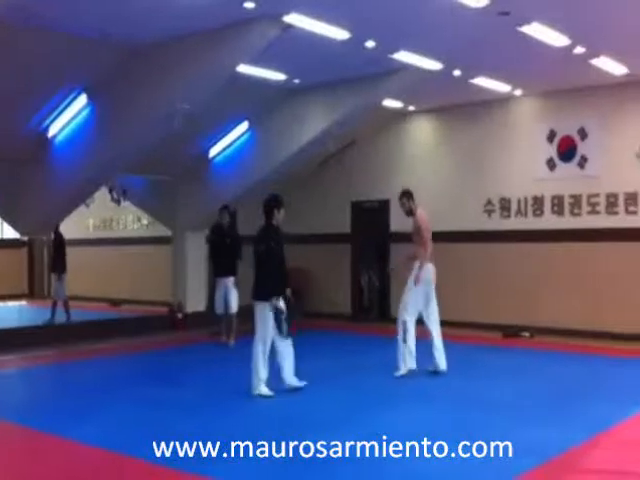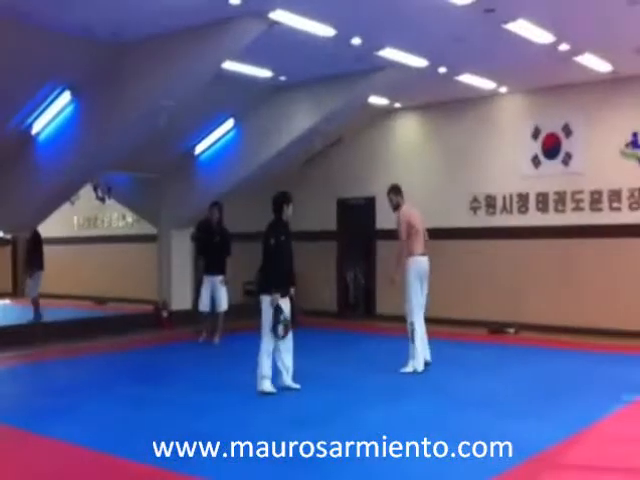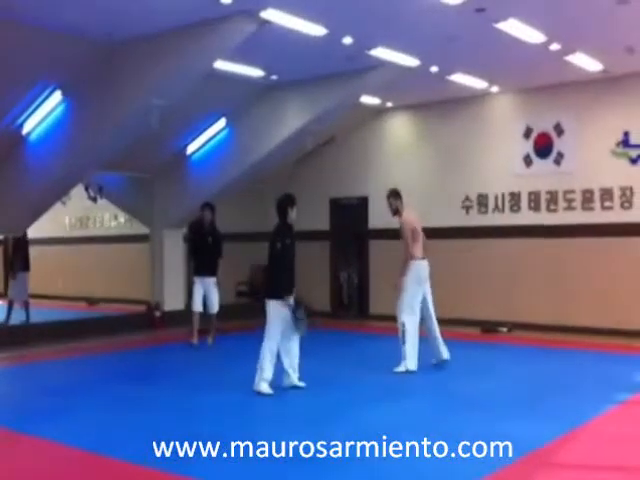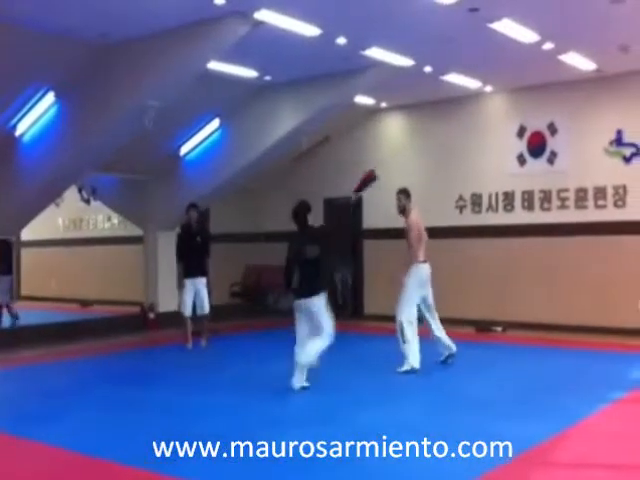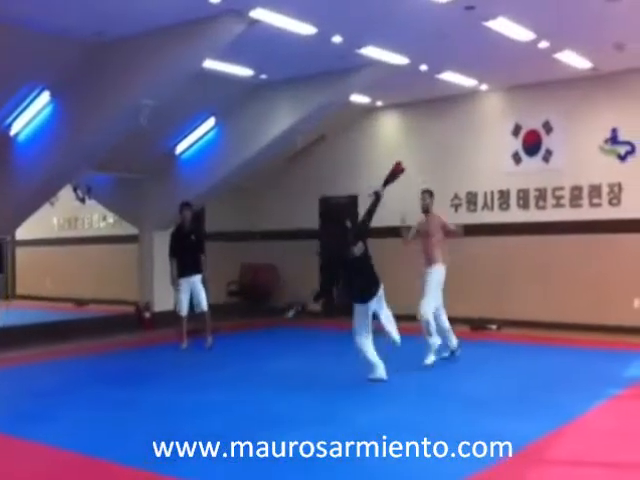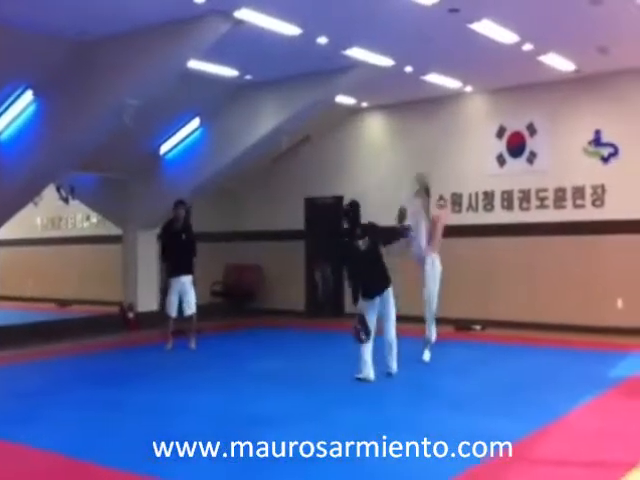
dt=0.4s
person 1, frame 1
left shoulder: (276, 234)
right shoulder: (263, 236)
right elbow: (261, 270)
left wrist: (285, 288)
right wrist: (270, 297)
left hip: (277, 295)
right hip: (266, 297)
left knee: (284, 337)
right knee: (264, 340)
left ankle: (288, 378)
right ankle: (259, 384)
person 1, frame 2
left shoulder: (284, 230)
right shoulder: (273, 231)
right elbow: (268, 264)
left wrist: (291, 285)
right wrist: (273, 292)
left hip: (282, 291)
right hip: (271, 292)
left knee: (285, 335)
right knee: (270, 335)
left ankle: (286, 378)
right ankle: (264, 380)
person 1, frame 3
left shoulder: (287, 232)
right shoulder: (280, 234)
right elbow: (277, 268)
left wrist: (291, 290)
right wrist: (286, 295)
left hip: (285, 294)
right hip: (277, 296)
left knee: (291, 333)
right knee: (273, 337)
left ankle: (291, 377)
right ankle: (262, 381)
person 1, frame 4
left shoulder: (294, 242)
right shoulder: (318, 235)
left elbow: (289, 269)
left wrist: (289, 289)
left hip: (300, 296)
right hip: (315, 294)
left knee: (303, 335)
right knee: (326, 333)
left ankle: (298, 379)
right ankle: (304, 358)
person 1, frame 5
right shoulder: (356, 233)
right elbow: (368, 215)
right wrist: (378, 196)
left hip: (361, 298)
right hip: (376, 288)
left knee: (362, 336)
right knee: (382, 312)
left ankle: (378, 370)
right ankle: (394, 337)
person 1, frame 6
left shoulder: (347, 244)
right shoulder: (371, 229)
left elbow: (352, 276)
right elbow: (390, 237)
left wrist: (356, 301)
right wrist: (404, 230)
left hip: (369, 293)
right hip: (385, 287)
left knee: (366, 333)
right knee: (389, 329)
left ankle: (367, 373)
right ankle: (392, 367)
person 2, frame 1
left shoulder: (419, 217)
right shoulder: (418, 217)
left elbow: (428, 244)
left wrist: (419, 270)
left hip: (422, 269)
right hip: (426, 269)
left knee: (406, 314)
right knee: (431, 316)
left ankle: (408, 363)
right ankle: (440, 363)
person 2, frame 2
left shoulder: (402, 214)
right shoulder: (415, 212)
left elbow: (403, 245)
left wrist: (397, 271)
left hip: (414, 262)
right hip: (424, 260)
left knee: (413, 312)
right knee: (418, 311)
left ankle: (416, 362)
right ankle: (423, 356)
person 2, frame 3
left shoulder: (404, 220)
right shoulder: (412, 216)
left elbow: (409, 250)
left wrist: (402, 275)
left hip: (415, 267)
right hip: (423, 265)
left knee: (406, 313)
right knee: (427, 312)
left ankle: (409, 362)
right ankle: (441, 353)
person 2, frame 4
left shoulder: (410, 221)
right shoulder: (415, 217)
left elbow: (414, 251)
left wrist: (406, 273)
left hip: (417, 269)
right hip: (424, 268)
left knee: (404, 315)
right knee: (429, 312)
left ankle: (412, 361)
right ankle: (448, 347)
person 2, frame 5
left shoulder: (439, 219)
right shoulder: (421, 224)
left elbow: (457, 231)
right elbow: (407, 240)
left wrist: (452, 230)
right wrist: (405, 227)
left hip: (437, 269)
right hip: (428, 269)
left knee: (425, 309)
right knee: (437, 312)
left ankle: (433, 349)
right ankle: (452, 345)
person 2, frame 6
left shoulder: (437, 218)
right shoulder: (420, 218)
left elbow: (437, 234)
left hip: (433, 258)
right hip: (420, 252)
left knee: (431, 303)
left ankle: (428, 344)
person 3, frame 1
left shoulder: (234, 235)
right shoulder: (215, 235)
left elbow: (238, 258)
right elbow: (213, 258)
left wrist: (236, 276)
right wrist: (215, 276)
left hip: (230, 276)
right hip: (219, 277)
left knee: (232, 308)
right knee: (221, 309)
left ankle: (232, 336)
right ankle: (224, 335)
person 3, frame 2
left shoulder: (224, 233)
right shoulder: (204, 232)
left elbow: (227, 255)
right elbow: (200, 256)
left wrist: (225, 275)
right wrist: (201, 273)
left hip: (219, 275)
right hip: (207, 274)
left knee: (220, 307)
right knee: (204, 306)
left ankle: (217, 335)
right ankle: (205, 332)
person 3, frame 3
left shoulder: (215, 234)
right shoulder: (195, 232)
left elbow: (219, 257)
right elbow: (192, 256)
left wrist: (217, 276)
right wrist: (193, 274)
left hip: (211, 276)
right hip: (198, 276)
left knee: (213, 308)
right knee: (196, 307)
left ankle: (211, 335)
right ankle: (195, 336)
person 3, frame 4
left shoulder: (203, 233)
right shoulder: (182, 235)
left elbow: (206, 256)
right elbow: (180, 259)
left wrist: (206, 275)
right wrist: (181, 278)
left hip: (201, 277)
right hip: (187, 278)
left knee: (204, 309)
right knee: (187, 311)
left ankle: (204, 336)
right ankle: (189, 340)
person 3, frame 5
left shoulder: (197, 231)
right shoulder: (176, 233)
left elbow: (202, 254)
right elbow: (173, 257)
left wrist: (202, 273)
right wrist: (174, 276)
left hip: (196, 275)
right hip: (182, 277)
left knee: (203, 306)
right knee: (182, 310)
left ankle: (209, 335)
right ankle: (184, 340)
person 3, frame 6
left shoulder: (189, 231)
right shoulder: (167, 232)
left elbow: (193, 255)
right elbow: (165, 258)
left wrist: (193, 274)
right wrist: (167, 277)
left hip: (187, 276)
right hip: (173, 277)
left knee: (191, 309)
right knee: (171, 311)
left ankle: (192, 339)
right ankle: (170, 340)
